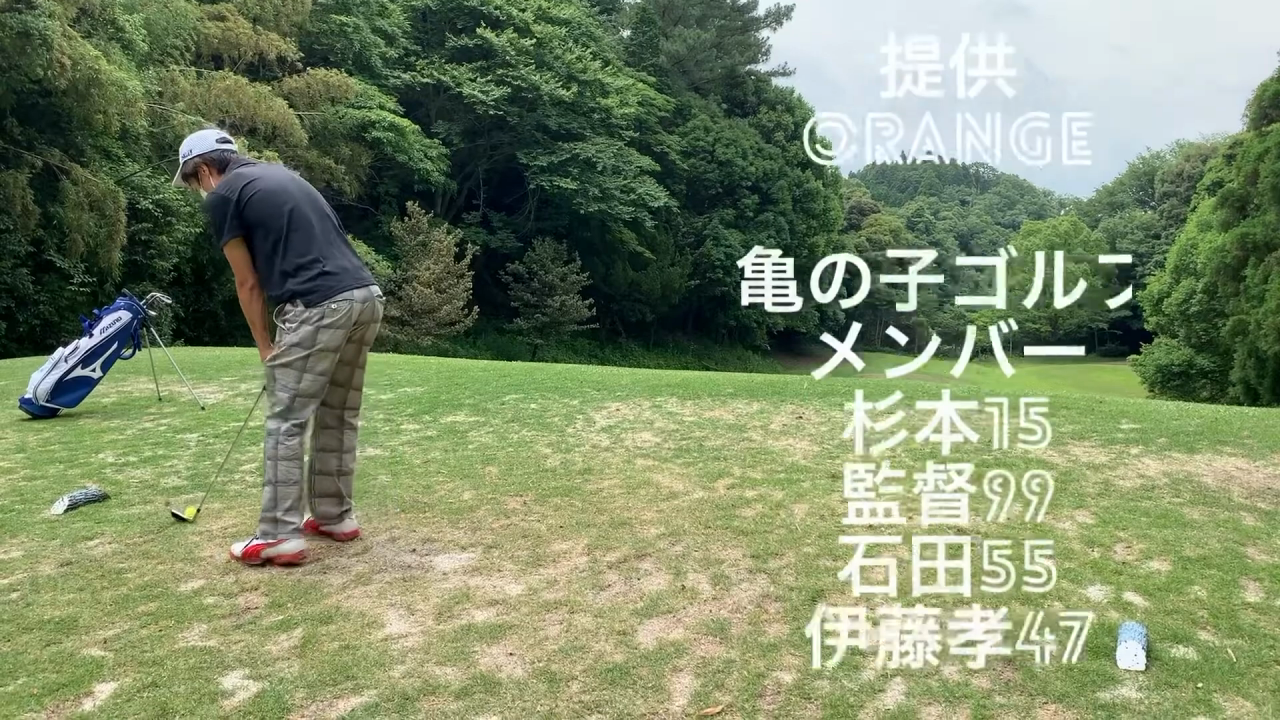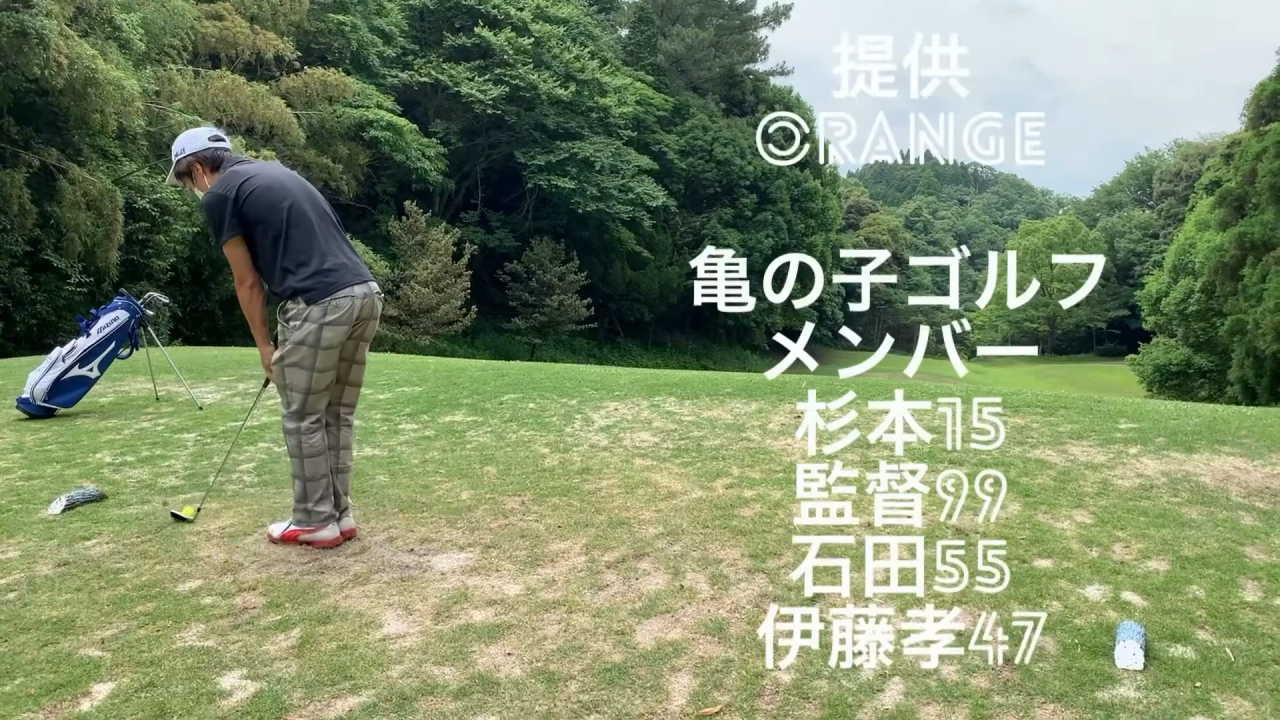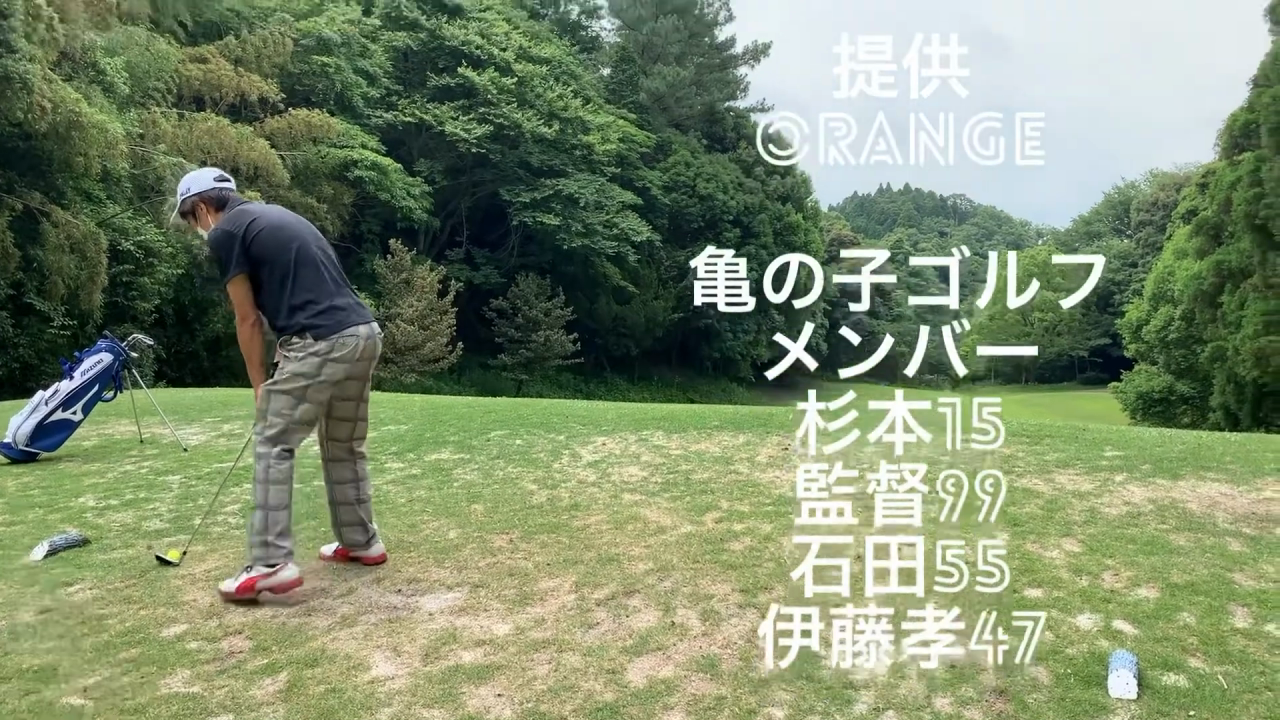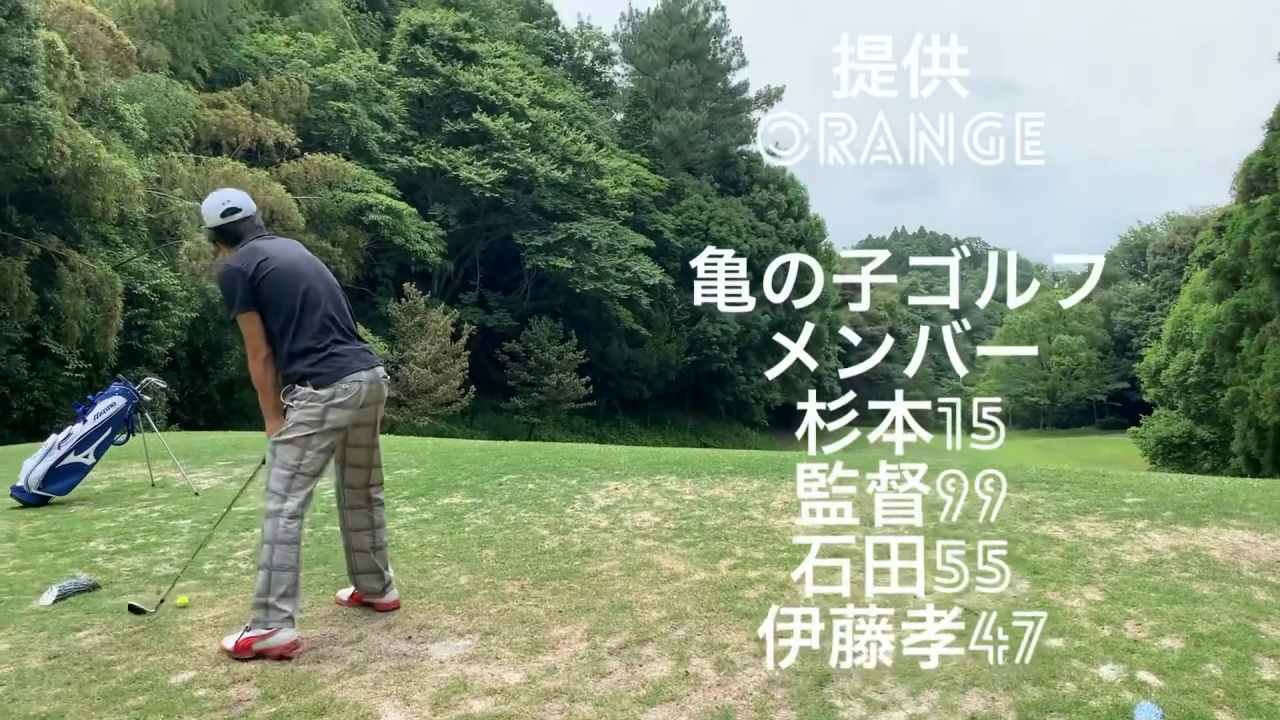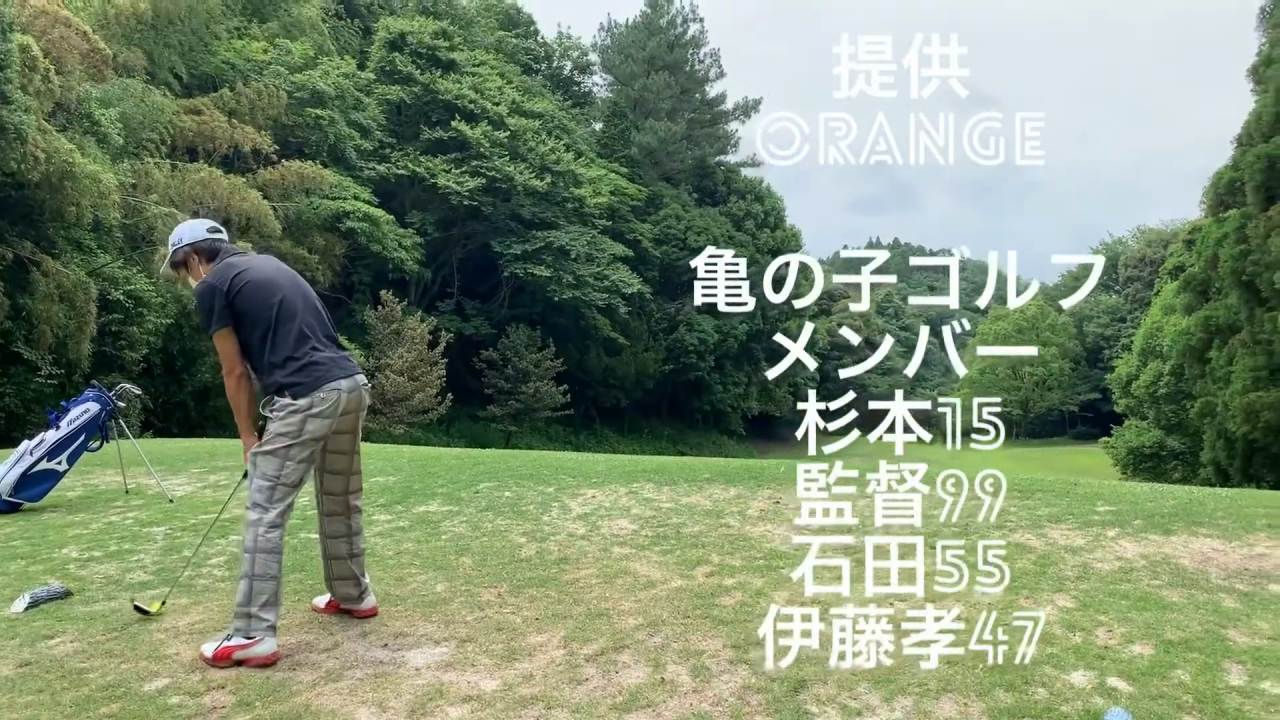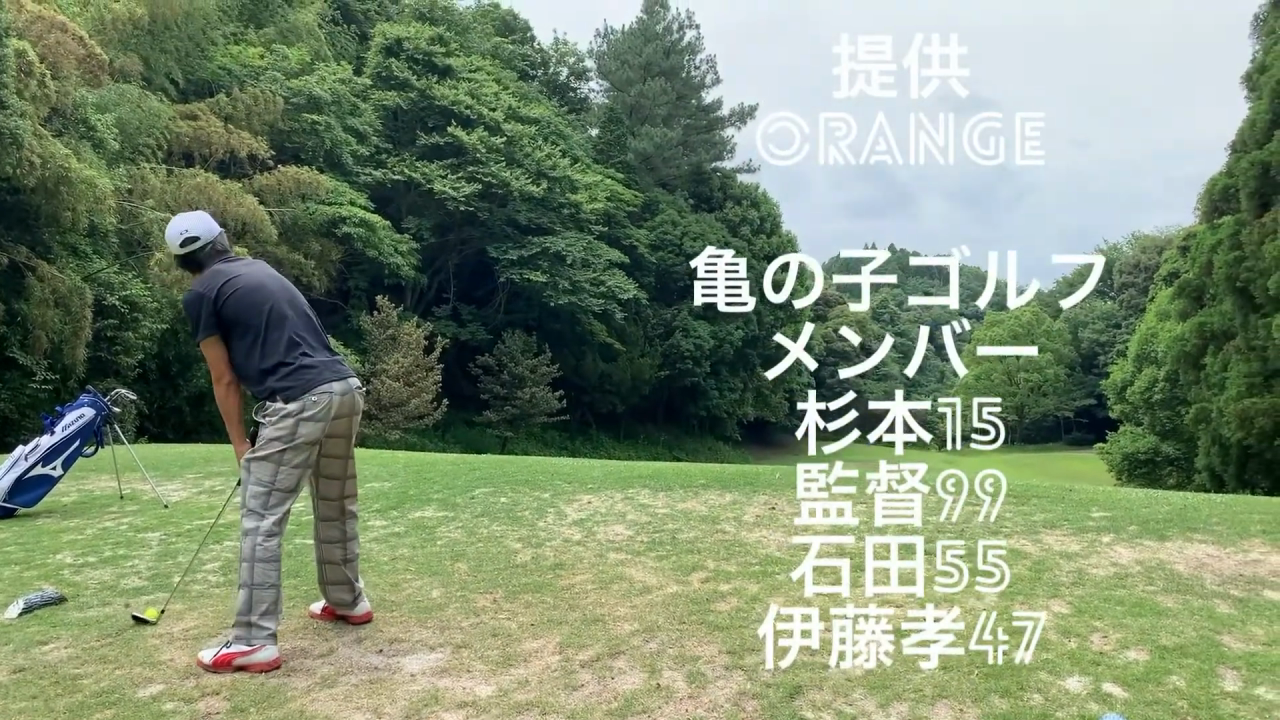
dt=0.7s
person 1, frame 1
left shoulder: (222, 197)
right shoulder: (281, 174)
left elbow: (248, 283)
left wrist: (264, 345)
right wrist: (277, 340)
left hip: (319, 308)
right hip: (366, 295)
left knee: (286, 423)
right knee: (339, 416)
left ankle: (280, 534)
right ankle: (335, 514)
person 1, frame 2
left shoulder: (219, 195)
right shoulder: (274, 172)
left elbow: (248, 282)
left wrist: (265, 345)
right wrist: (278, 342)
left hip: (319, 304)
right hip: (366, 292)
left knee: (304, 418)
right knee: (337, 414)
left ankle: (315, 521)
right ankle: (338, 512)
person 1, frame 3
left shoulder: (225, 233)
right shoulder: (274, 215)
left elbow: (248, 319)
left wrist: (259, 384)
right wrist: (282, 363)
left hip: (321, 343)
right hip: (364, 332)
left knee: (273, 447)
right knee: (345, 447)
left ankle: (271, 563)
right ankle: (361, 541)
person 1, frame 4
left shoulder: (235, 269)
right shoulder: (294, 249)
left elbow: (261, 355)
left wrist: (273, 417)
right wrist: (283, 412)
left hip: (324, 390)
right hip: (370, 376)
left knee: (284, 506)
right knee: (362, 492)
left ankle: (273, 624)
right ankle: (376, 587)
person 1, frame 5
left shoulder: (212, 287)
right shoulder: (267, 263)
left elbow: (235, 371)
left wrist: (248, 436)
right wrist: (257, 432)
left hip: (306, 398)
right hip: (351, 384)
left knee: (265, 516)
right knee: (341, 502)
left ankle: (254, 634)
right ankle: (353, 595)
person 1, frame 6
left shoulder: (200, 295)
right shoulder: (260, 270)
left elbow: (225, 380)
left wrist: (239, 444)
left hip: (298, 403)
right hip: (345, 387)
left knee: (261, 523)
right knee: (336, 506)
left ankle: (254, 642)
right ankle: (348, 600)
